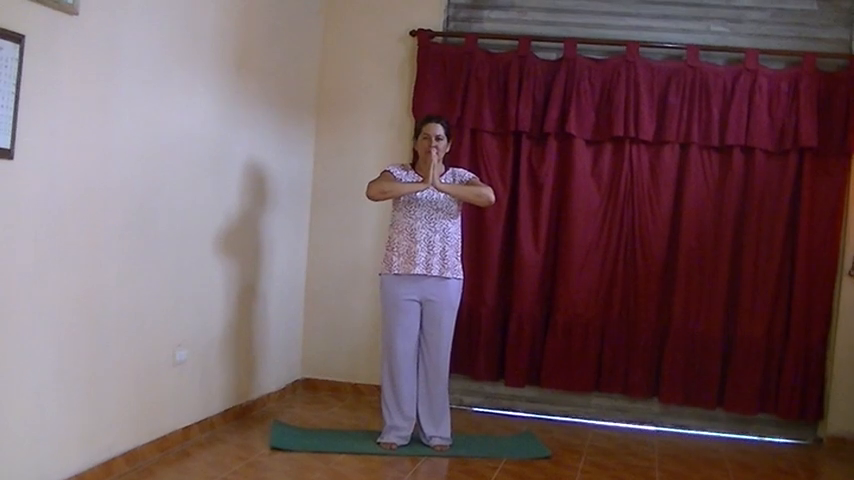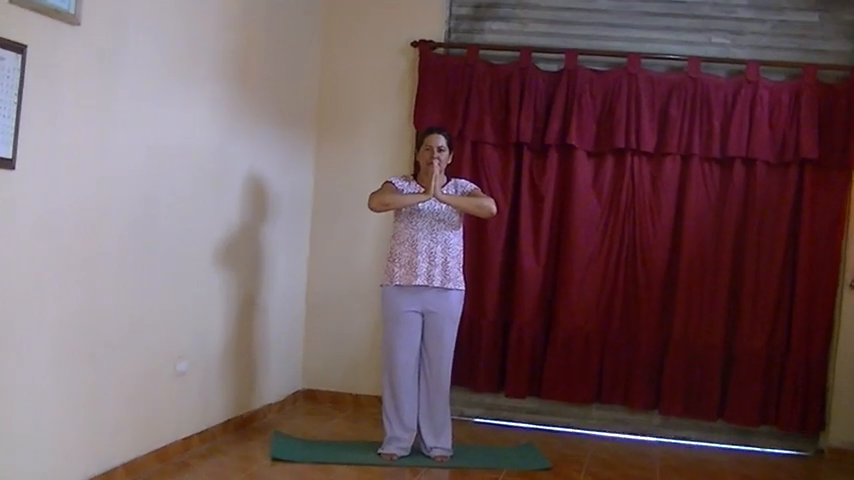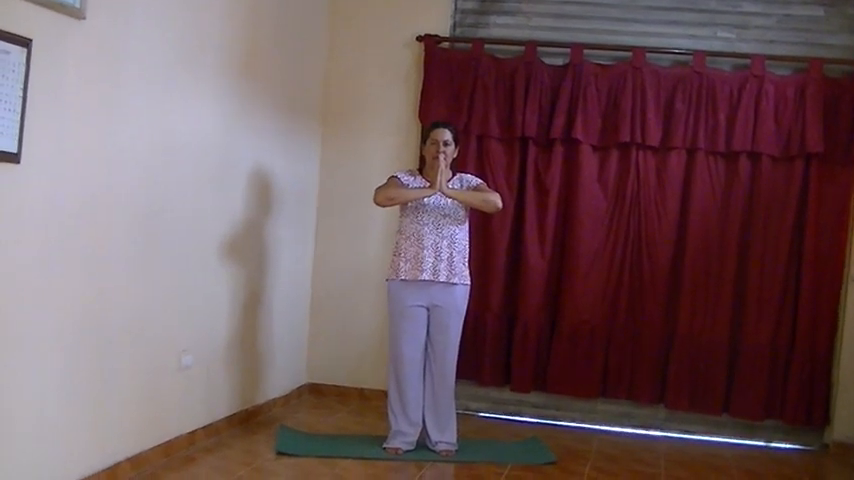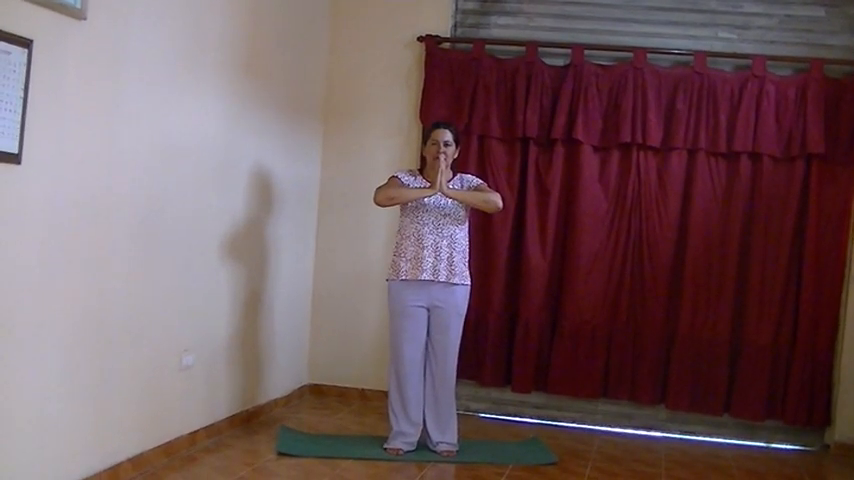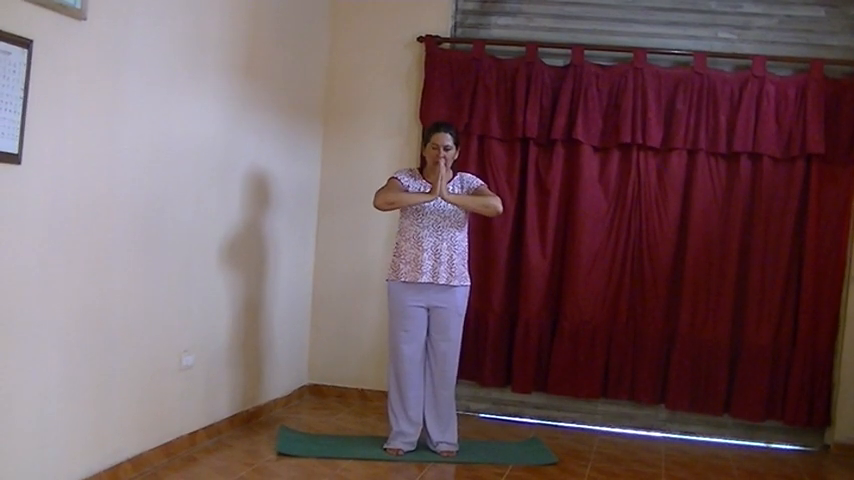
dt=1s
person 1, frame 1
left shoulder: (460, 177)
right shoulder: (398, 173)
left elbow: (488, 197)
right elbow: (373, 191)
left wrist: (440, 184)
right wrist: (422, 183)
left hip: (444, 280)
right hip: (400, 277)
left knee: (437, 355)
right knee: (398, 352)
left ankle: (436, 430)
right ankle: (396, 429)
person 1, frame 2
left shoulder: (462, 188)
right shoulder: (399, 185)
left elbow: (490, 209)
right elbow: (375, 202)
left wrist: (442, 195)
right wrist: (424, 195)
left hip: (446, 291)
right hip: (401, 288)
left knee: (438, 366)
right knee: (400, 363)
left ankle: (436, 441)
right ankle: (397, 440)
person 1, frame 3
left shoulder: (467, 183)
right shoulder: (405, 179)
left elbow: (495, 203)
right elbow: (381, 197)
left wrist: (448, 190)
right wrist: (429, 189)
left hip: (451, 285)
right hip: (407, 283)
left knee: (444, 360)
right knee: (405, 358)
left ankle: (442, 436)
right ankle: (402, 434)
person 1, frame 4
left shoulder: (467, 183)
right shoulder: (405, 179)
left elbow: (496, 202)
right elbow: (381, 197)
left wrist: (448, 190)
right wrist: (429, 189)
left hip: (452, 285)
right hip: (407, 283)
left knee: (444, 361)
right knee: (406, 358)
left ankle: (443, 436)
right ankle: (403, 435)
person 1, frame 5
left shoulder: (467, 183)
right shoulder: (405, 179)
left elbow: (496, 207)
right elbow: (380, 201)
left wrist: (448, 195)
right wrist: (429, 194)
left hip: (451, 287)
right hip: (407, 283)
left knee: (444, 362)
right knee: (406, 358)
left ankle: (443, 437)
right ankle: (402, 435)
